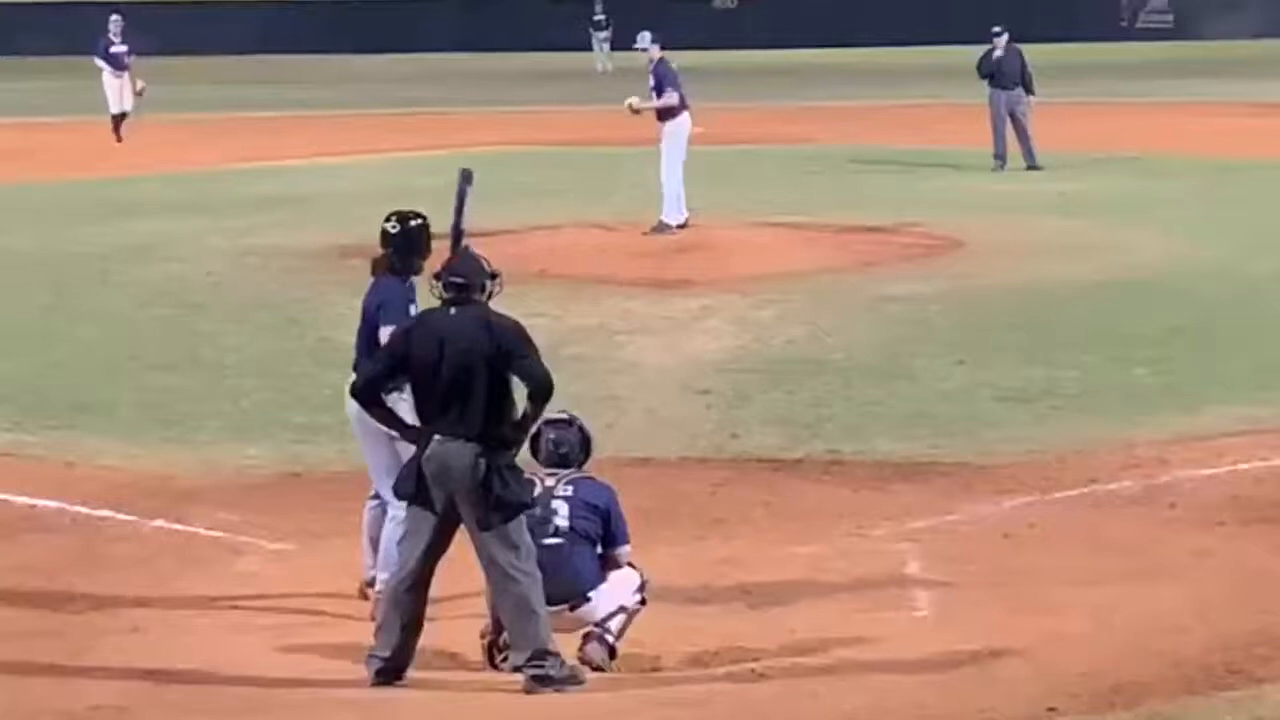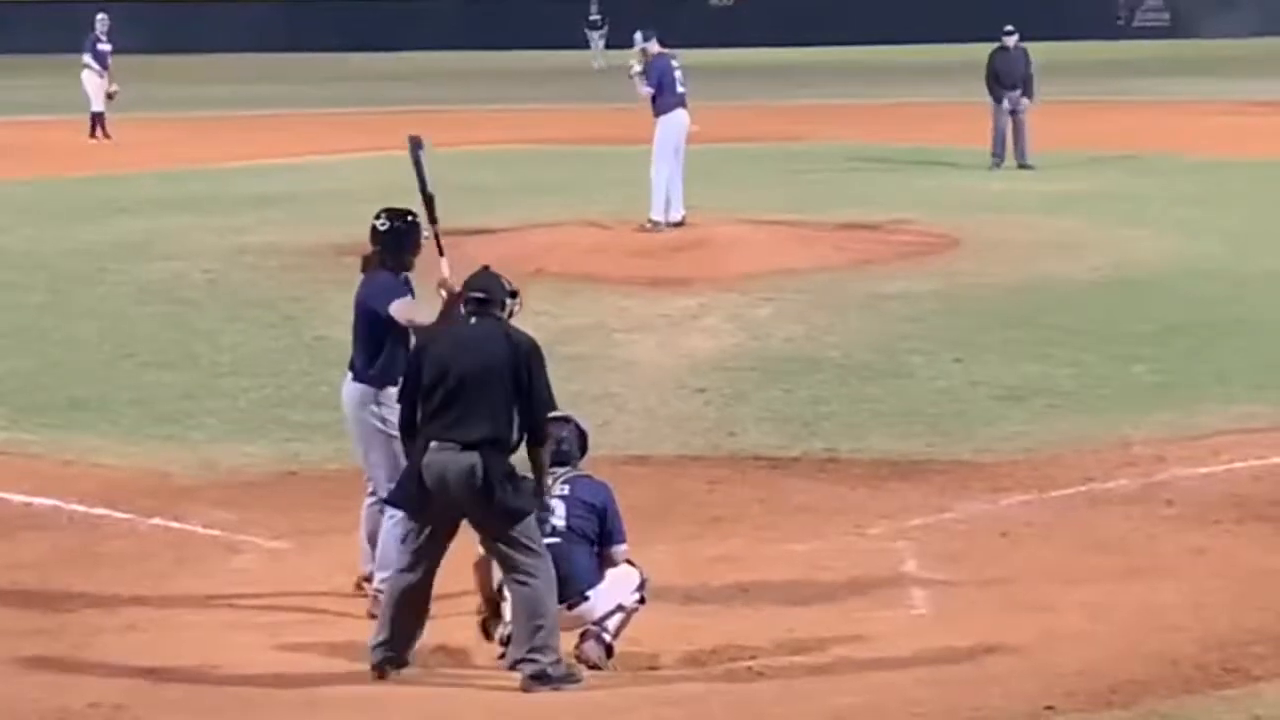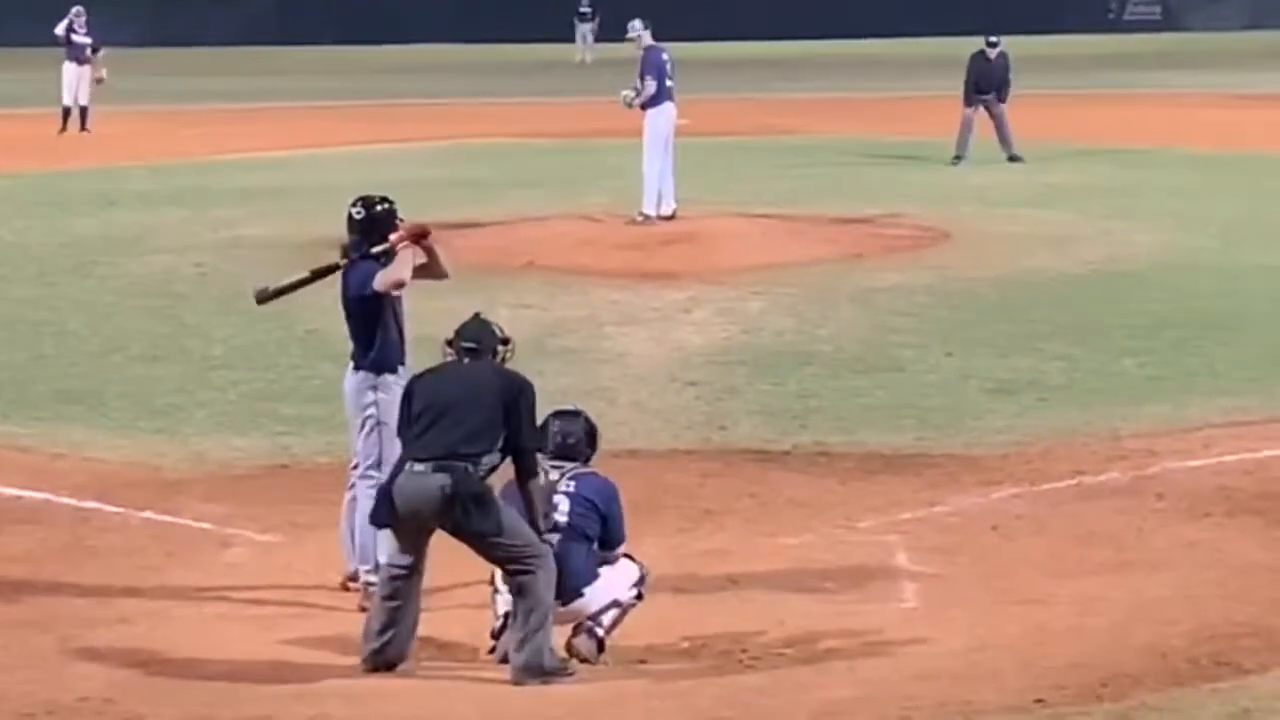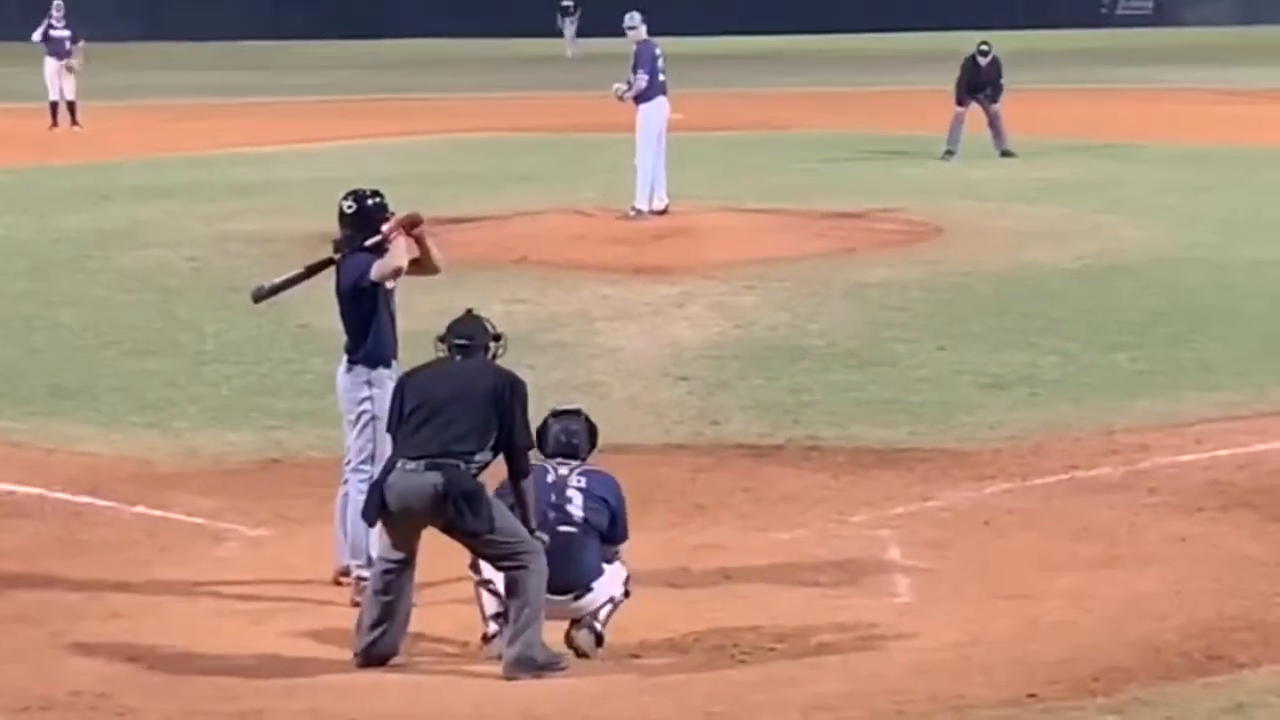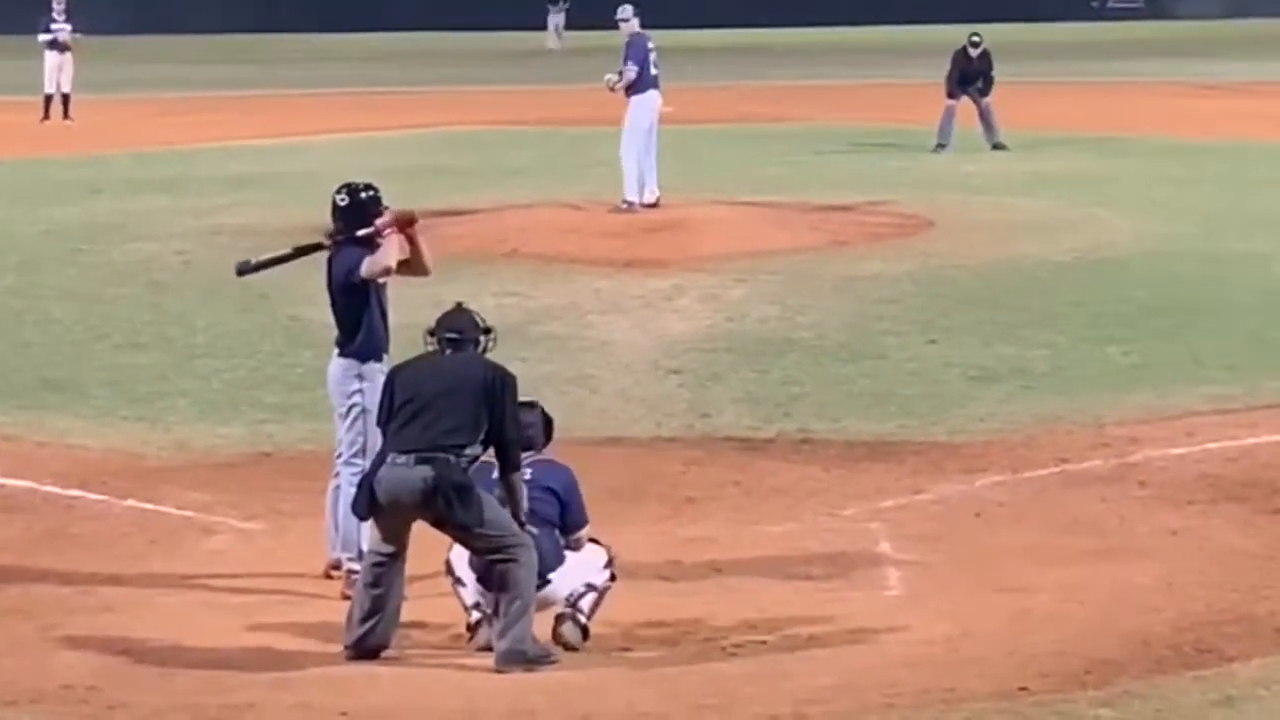
dt=0.7s
person 1, frame 1
left shoulder: (397, 284)
right shoulder: (392, 291)
right hip: (381, 397)
left knee: (384, 490)
right knee: (406, 496)
left ankle: (373, 576)
right ankle: (386, 593)
person 1, frame 2
left shoulder: (396, 282)
right shoulder: (380, 284)
right elbow: (413, 317)
right wrist: (439, 314)
left hip: (378, 392)
right hip: (375, 396)
left knee: (383, 486)
left ankle: (372, 571)
right ankle: (384, 591)
person 1, frame 3
left shoulder: (381, 263)
right shoulder: (361, 271)
left elbow: (439, 273)
right elbow: (397, 280)
left wrist: (423, 244)
right wrist: (406, 249)
left hip: (379, 378)
right hip: (375, 382)
left knee: (365, 475)
right knee: (381, 480)
left ankle: (357, 567)
right ankle: (373, 582)
person 1, frame 4
left shoulder: (373, 259)
right shoulder: (356, 263)
left elbow: (432, 267)
right elbow: (396, 267)
left wrist: (416, 235)
right wrist: (398, 238)
left hip: (372, 373)
right hip: (367, 376)
left knee: (357, 470)
right knee: (370, 474)
left ankle: (349, 561)
right ankle: (364, 577)
person 1, frame 5
left shoulder: (365, 253)
right shoulder: (348, 257)
left elbow: (422, 268)
right elbow: (383, 267)
left wrist: (409, 234)
right wrist: (391, 238)
left hip: (360, 367)
right hip: (359, 371)
left knee: (348, 464)
right knee: (362, 468)
left ankle: (340, 555)
right ankle: (355, 570)
person 2, frame 1
left shoulder: (415, 331)
right shoulder: (499, 329)
left elbow: (363, 388)
right elbow: (541, 384)
left wrist: (410, 430)
right wrist: (520, 429)
left hip: (432, 458)
right hip: (482, 460)
left knee: (411, 563)
right knee: (513, 566)
left ankle: (385, 662)
right ankle: (540, 666)
person 2, frame 2
left shoulder: (430, 341)
right shoulder: (520, 346)
left elbow: (408, 417)
right elbow: (537, 426)
right wrist: (540, 484)
left hip: (431, 463)
right hip: (483, 466)
left knee: (414, 563)
right knee: (530, 567)
left ankle: (387, 656)
right ankle: (541, 666)
person 2, frame 3
left shoulder: (422, 381)
right shoulder: (513, 384)
right elbow: (525, 465)
left wrist: (419, 497)
right wrist: (538, 526)
left hip: (406, 484)
right hip: (457, 486)
left knee: (403, 560)
right knee: (534, 560)
left ankle: (381, 652)
right ankle: (533, 661)
person 2, frame 4
left shoulder: (412, 378)
right shoulder: (505, 382)
right elbow: (518, 462)
left wrist: (410, 485)
right wrist: (530, 525)
left hip: (399, 481)
right hip: (450, 484)
left knee: (394, 556)
right knee: (527, 556)
left ankle: (373, 647)
right ankle: (525, 656)
person 2, frame 5
left shoulder: (402, 372)
right shoulder: (494, 376)
right elbow: (509, 456)
right wrist: (520, 517)
left hip: (389, 475)
right hip: (440, 477)
left knee: (385, 550)
right knee: (517, 549)
left ankle: (364, 640)
right ankle: (516, 649)
person 3, frame 1
right shoulder: (600, 491)
right elbow: (620, 558)
left wrist: (496, 625)
right hip: (581, 606)
right knee: (632, 579)
right ankle: (600, 639)
person 3, frame 2
right shoulder: (596, 489)
left elbow: (484, 560)
right elbow: (616, 556)
left wrist: (489, 608)
right hip: (580, 604)
left knee: (504, 576)
right knee: (631, 577)
right ankle: (597, 639)
person 3, frame 3
left shoulder: (516, 484)
right shoulder: (600, 486)
right elbow: (614, 554)
right hip: (576, 598)
left knee: (503, 572)
right knee: (633, 573)
left ankle: (509, 628)
right ankle: (590, 633)
person 3, frame 4
right shoulder: (606, 483)
right elbow: (613, 551)
right hip: (580, 597)
left knee: (484, 559)
right knee: (618, 573)
left ankle: (498, 632)
right ankle: (588, 627)
person 3, frame 5
left shoulder: (480, 472)
right shoulder: (558, 472)
right elbow: (579, 540)
left hip: (488, 588)
right hip: (545, 586)
left knee: (457, 555)
right knee: (600, 557)
left ankle: (482, 621)
right ankle: (573, 620)
person 4, frame 1
left shoulder: (663, 69)
right shoulder: (655, 65)
left elbow: (672, 99)
left wrist: (644, 104)
right wrist: (642, 104)
left hip: (675, 122)
right hip: (672, 122)
left knee: (669, 174)
right knee: (674, 173)
left ankle: (669, 221)
right ankle: (680, 216)
person 4, frame 2
left shoulder: (655, 62)
right shoulder: (672, 58)
left elbow: (645, 92)
left wrist: (636, 74)
right wrist: (641, 72)
left hip: (668, 118)
right hip: (681, 115)
left knee: (660, 170)
right knee: (674, 169)
left ankle: (657, 219)
right ankle: (676, 215)
person 4, frame 3
left shoulder: (649, 55)
right shoulder: (662, 52)
left elbow: (651, 88)
left wrist: (636, 101)
right wrist: (636, 91)
left hip: (656, 111)
right hip: (667, 108)
left knee: (651, 164)
right knee: (665, 162)
left ankle: (649, 212)
right ankle: (667, 208)
person 4, frame 4
left shoulder: (642, 50)
right shoulder: (654, 47)
left elbow: (642, 83)
left wrist: (627, 95)
right wrist: (627, 86)
left hip: (649, 106)
right hip: (660, 103)
left knee: (644, 158)
right knee: (657, 157)
left ankle: (641, 206)
right ankle: (660, 202)
person 4, frame 5
left shoulder: (634, 42)
right shoulder: (646, 40)
left elbow: (631, 74)
left wrist: (618, 86)
right wrist: (619, 76)
left hip: (641, 99)
right hip: (652, 96)
left knee: (629, 150)
right knee: (647, 151)
left ankle: (631, 200)
right ankle: (651, 195)
